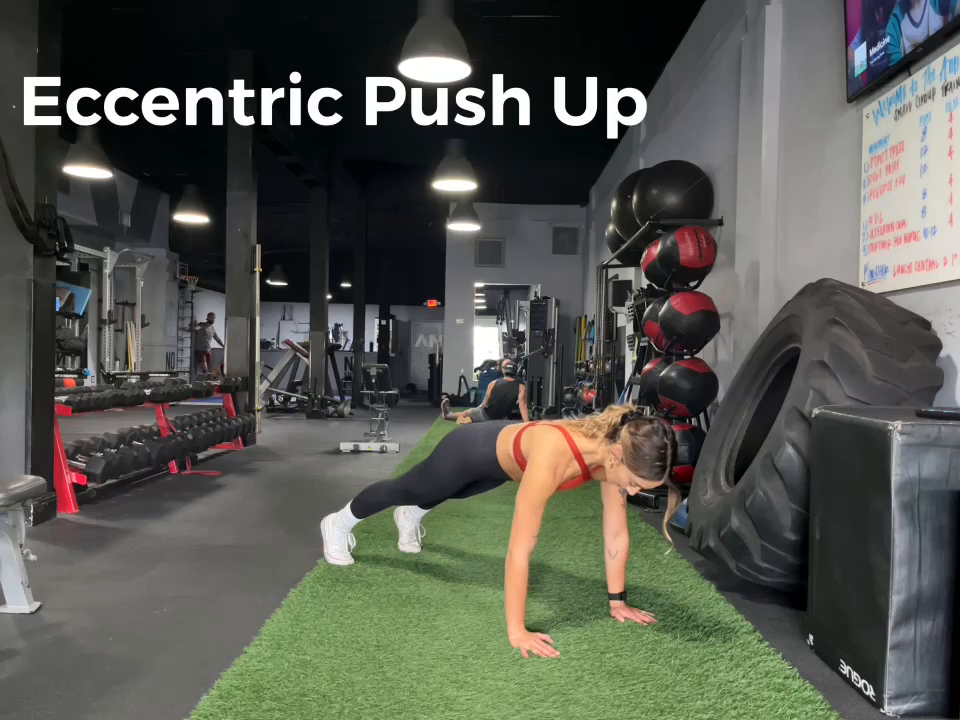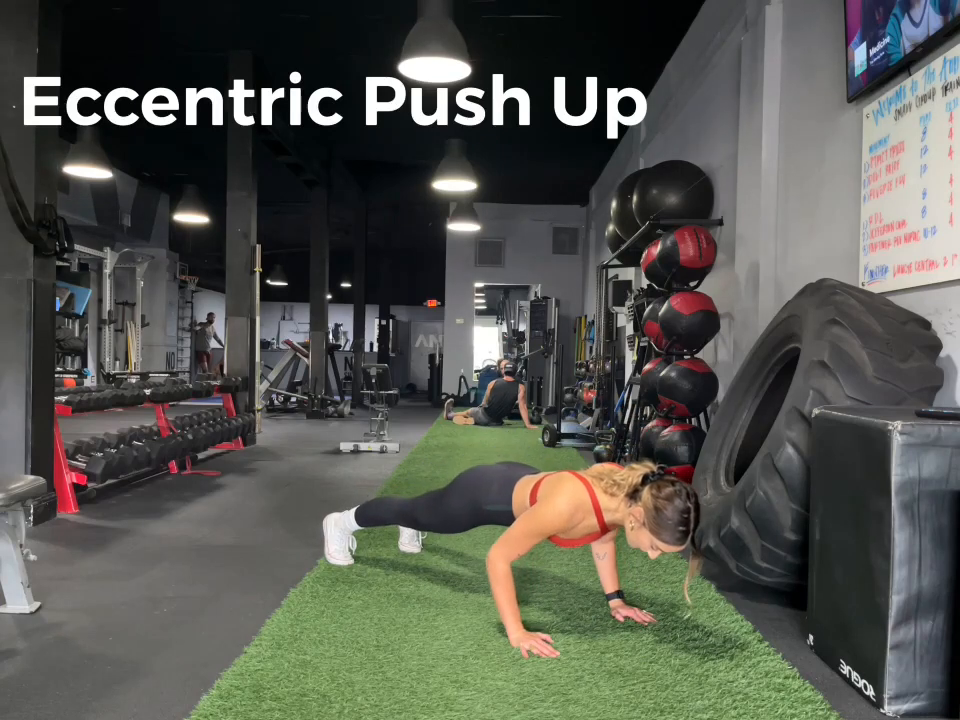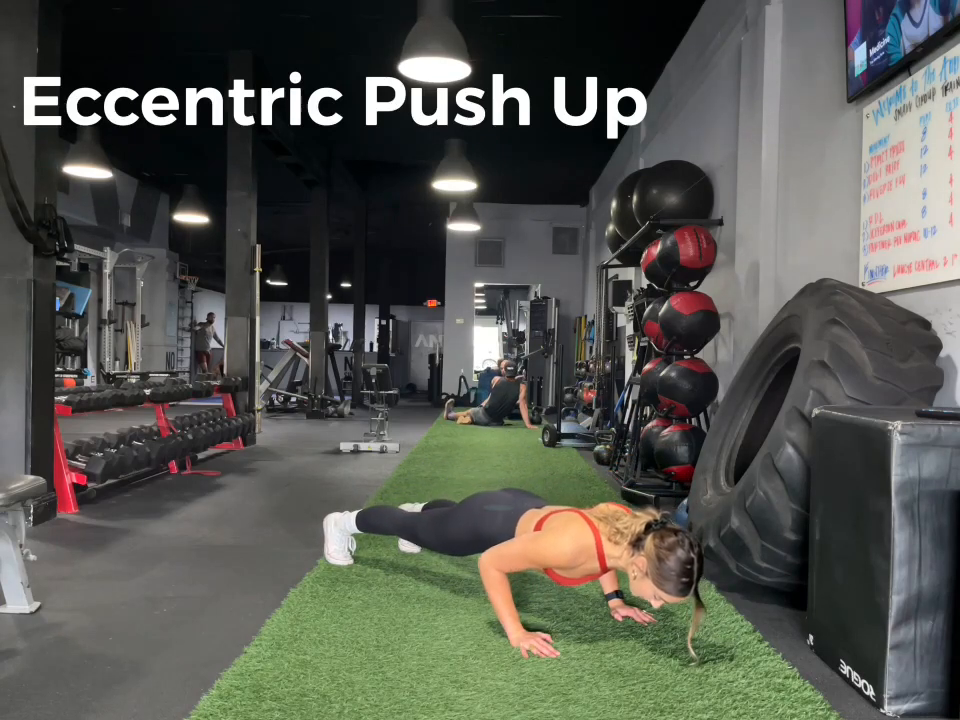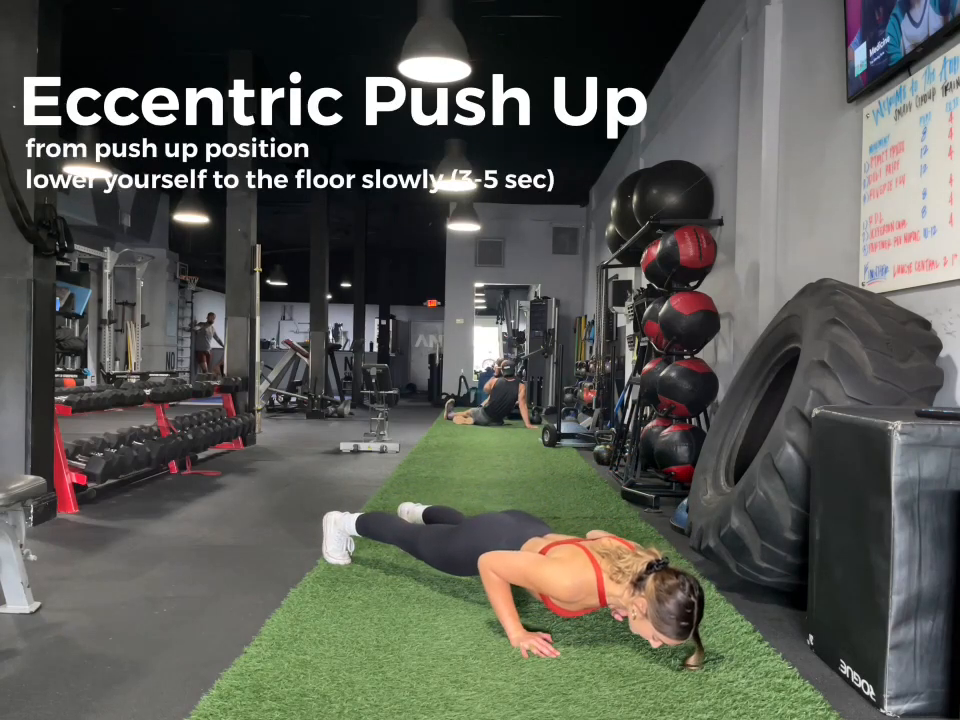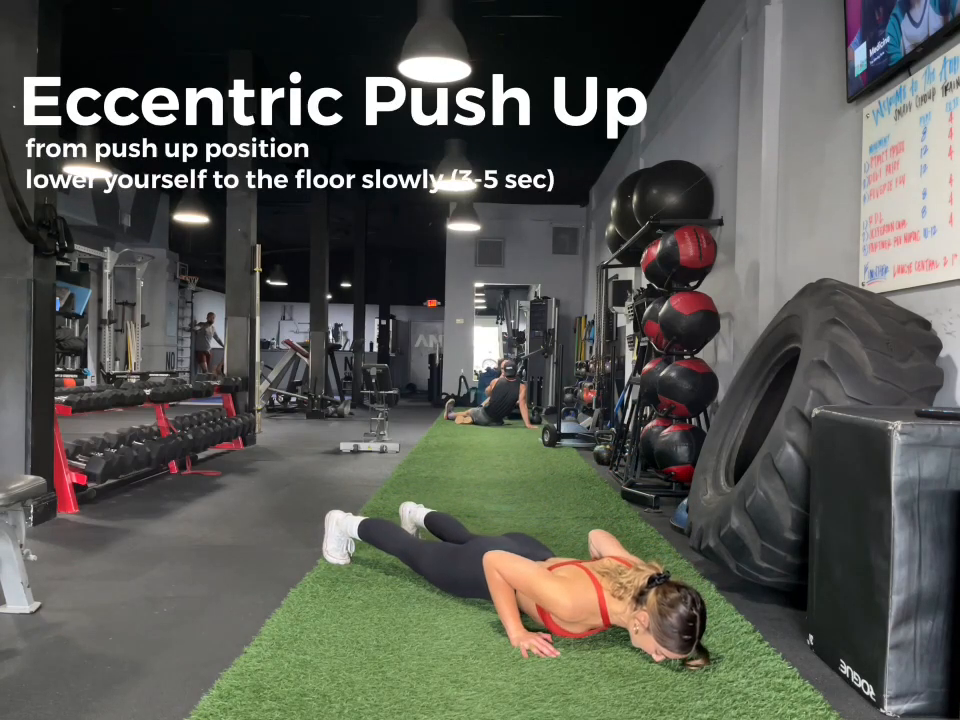
dt=1s
person 1, frame 1
left shoulder: (615, 451)
right shoulder: (553, 456)
left elbow: (617, 533)
right elbow: (520, 551)
left wrist: (618, 600)
right wrist: (516, 631)
left hip: (504, 453)
right hip: (472, 451)
left knee: (447, 496)
right knee: (405, 490)
left ankle: (409, 518)
right ankle: (338, 522)
person 1, frame 2
left shoulder: (630, 493)
right shoulder: (568, 505)
left elbow: (603, 539)
right elbow: (497, 558)
left wrist: (615, 599)
right wrist: (516, 632)
left hip: (519, 484)
right hip: (484, 494)
right knee: (413, 513)
left ankle: (412, 529)
right ankle: (342, 522)
person 1, frame 3
left shoulder: (635, 531)
right shoulder: (571, 545)
right elbow: (490, 564)
left wrist: (614, 599)
right wrist: (516, 632)
left hip: (523, 511)
right hip: (488, 523)
left knee: (441, 517)
right knee: (413, 530)
left ankle: (416, 508)
right ankle: (342, 522)
person 1, frame 4
left shoulder: (638, 563)
right shoulder: (572, 582)
right elbow: (489, 564)
left wrist: (612, 601)
right wrist: (516, 633)
left hip: (526, 533)
right hip: (491, 544)
left knee: (459, 524)
right knee: (410, 539)
left ankle: (416, 511)
right ankle: (343, 522)
person 1, frame 5
left shoulder: (637, 575)
right shoulder: (574, 603)
left elbow: (597, 536)
right elbow: (494, 563)
right wrist: (516, 633)
left hip: (530, 554)
right hip: (487, 565)
left knee: (463, 540)
right knee: (413, 552)
left ankle: (417, 513)
right ankle: (345, 524)
